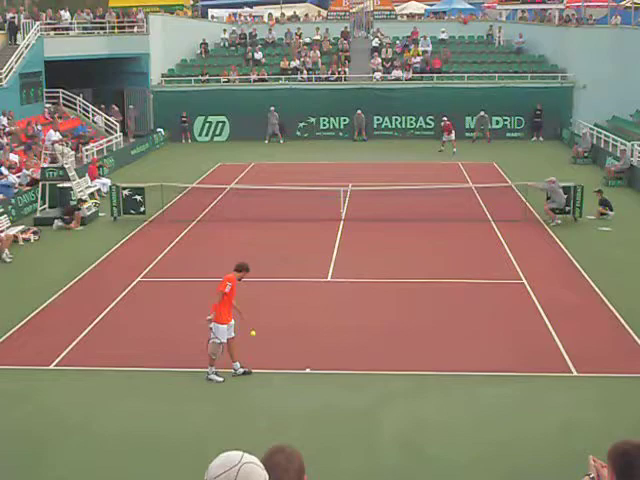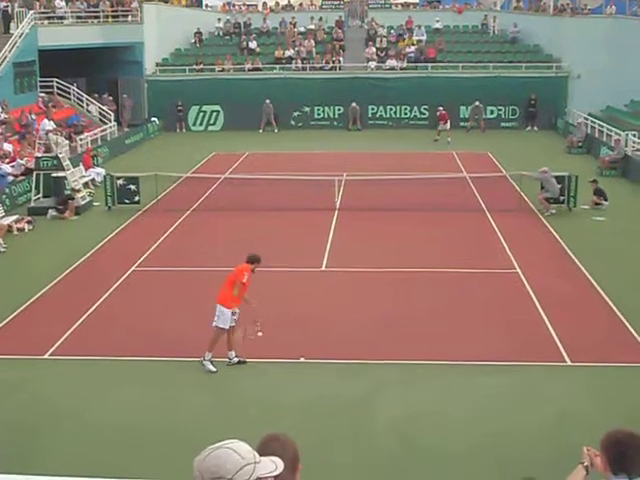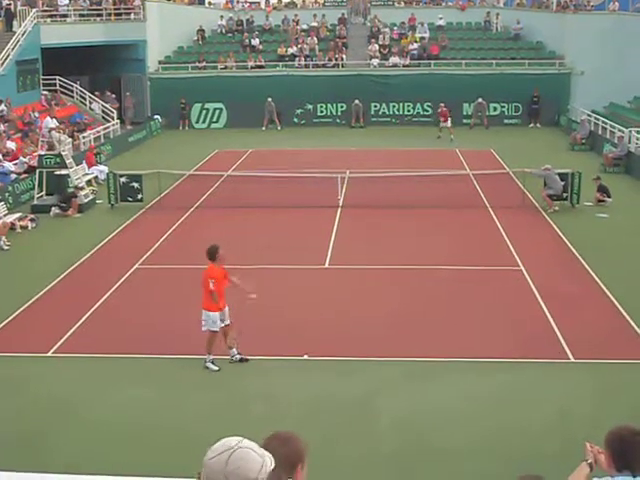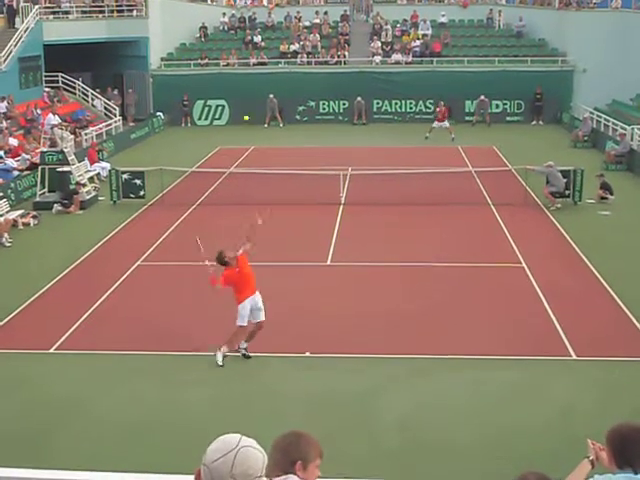
dt=1s
person 1, frame 1
left shoulder: (232, 280)
right shoulder: (229, 279)
right elbow: (218, 297)
left wrist: (239, 311)
right wrist: (213, 314)
left hip: (228, 318)
right hip: (220, 319)
left knee: (230, 341)
right knee: (217, 345)
left ankle: (237, 368)
right ankle: (211, 373)
person 1, frame 2
left shoulder: (243, 269)
right shoulder: (245, 269)
left elbow: (241, 292)
right elbow: (237, 288)
left wrist: (250, 303)
right wrist: (235, 305)
left hip: (232, 304)
right hip: (225, 304)
left knee: (231, 329)
right knee: (220, 330)
left ankle: (232, 357)
right ankle: (206, 359)
person 1, frame 3
left shoulder: (220, 267)
right shoulder: (211, 273)
left elbow: (231, 279)
right elbow: (213, 294)
left wrist: (246, 290)
right wrist: (220, 310)
left hip: (222, 305)
right hip: (212, 308)
left knee: (226, 328)
right knee: (213, 332)
left ankle: (234, 354)
right ankle: (208, 360)
person 1, frame 4
left shoulder: (240, 259)
right shoulder: (226, 274)
left elbow: (249, 243)
right elbow: (215, 286)
left wrist: (254, 226)
right wrist: (212, 277)
left hip: (255, 297)
right hip: (244, 301)
left knee: (259, 325)
right knee: (241, 328)
left ankle: (242, 345)
right ankle: (222, 351)
